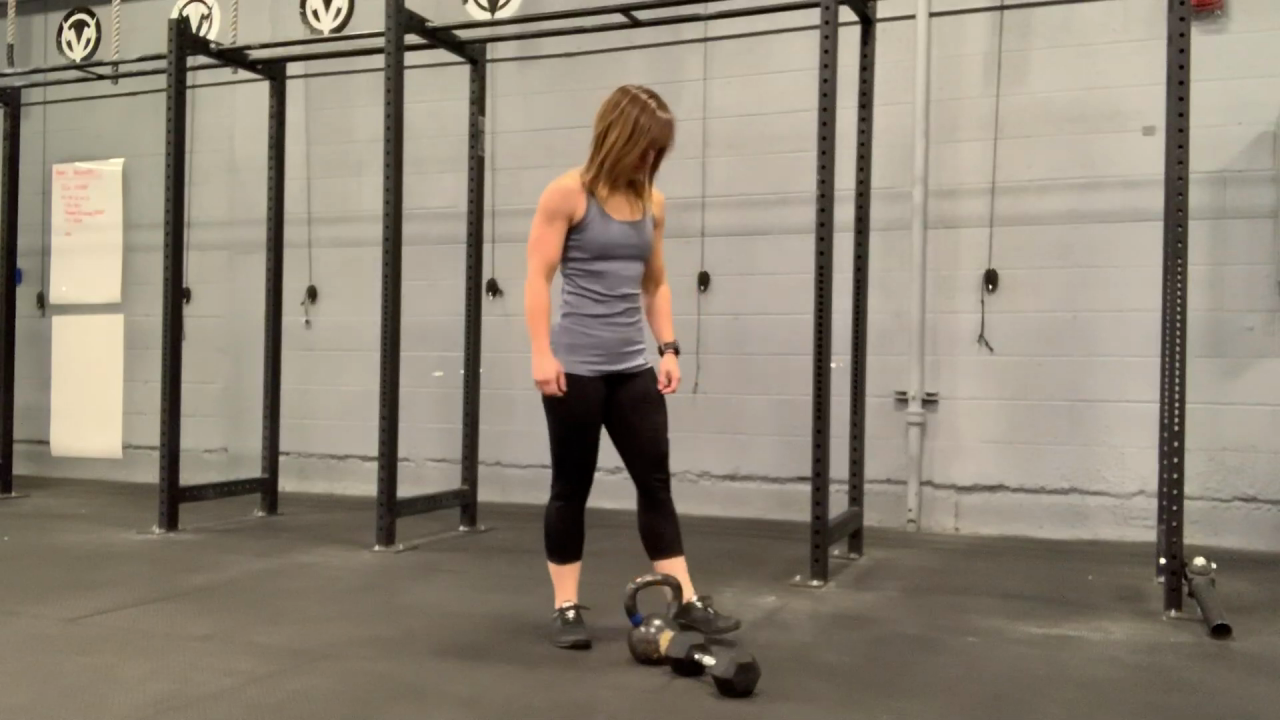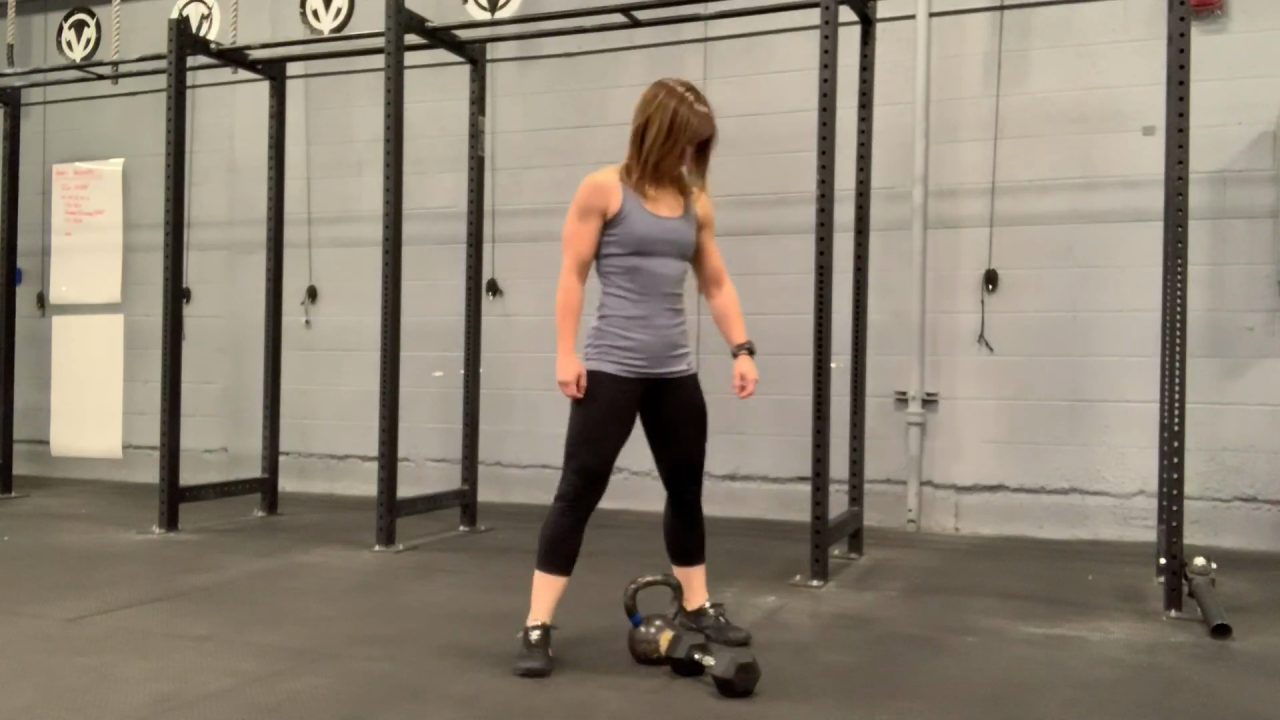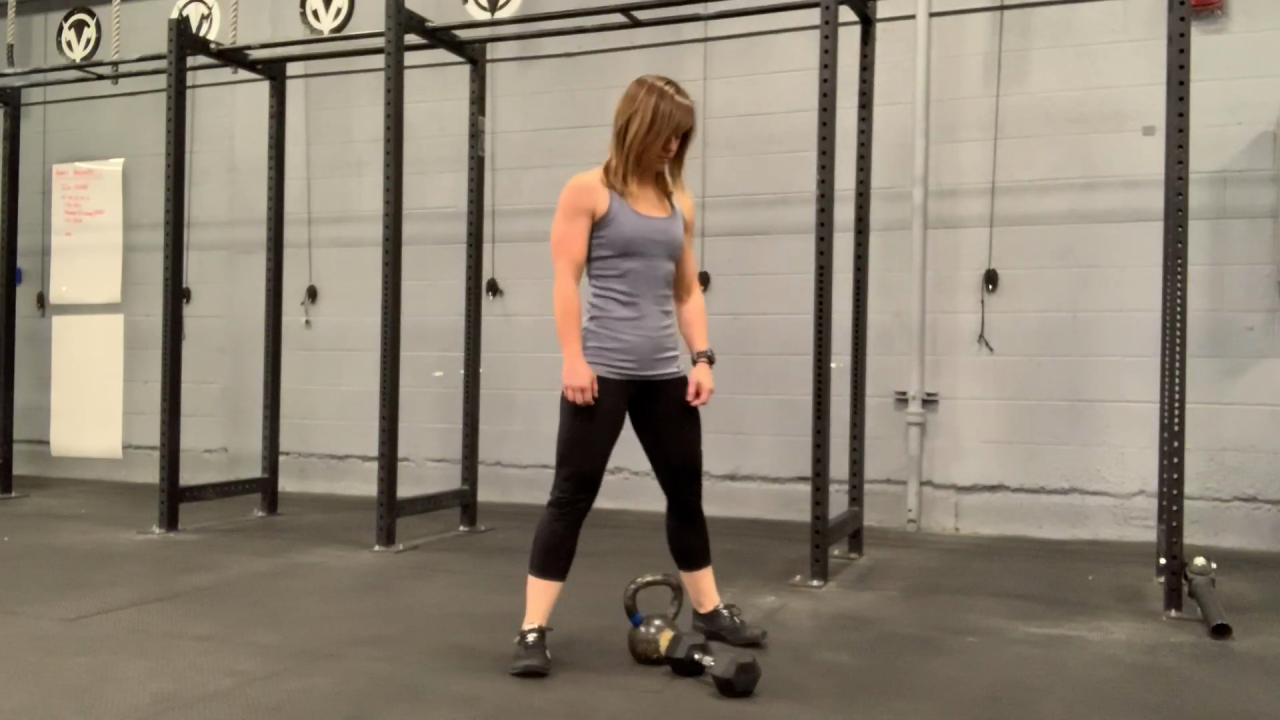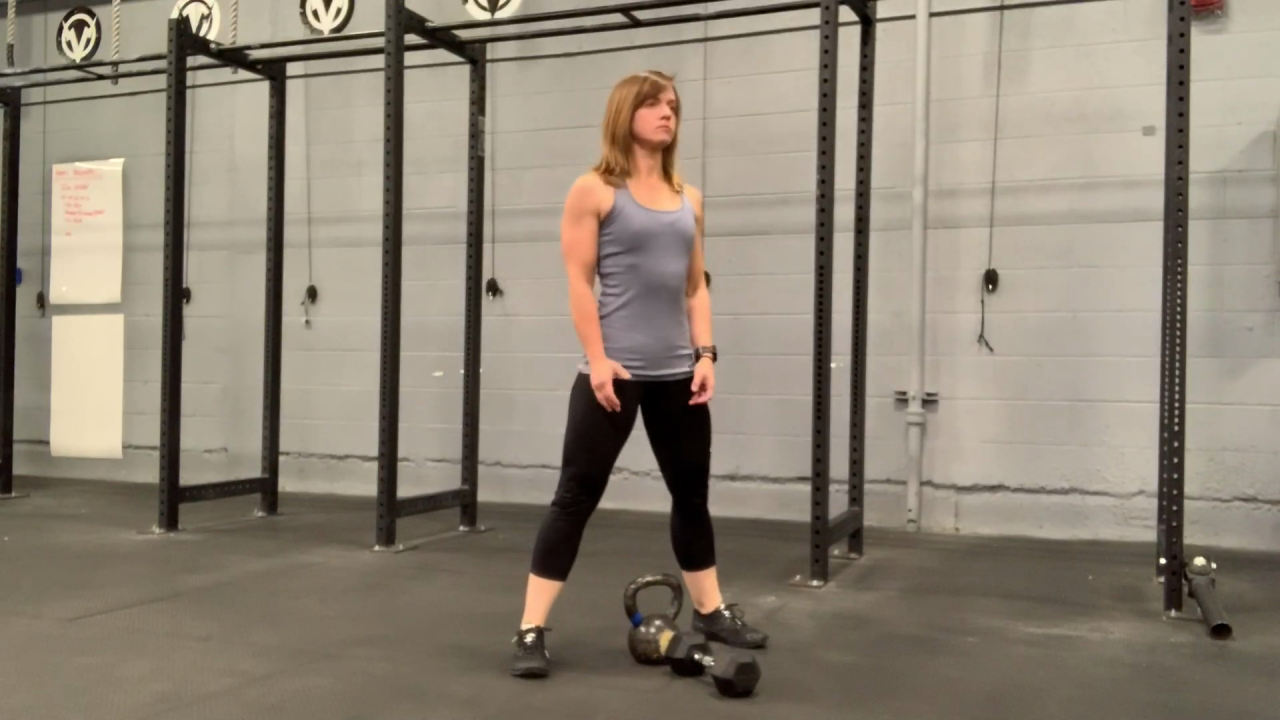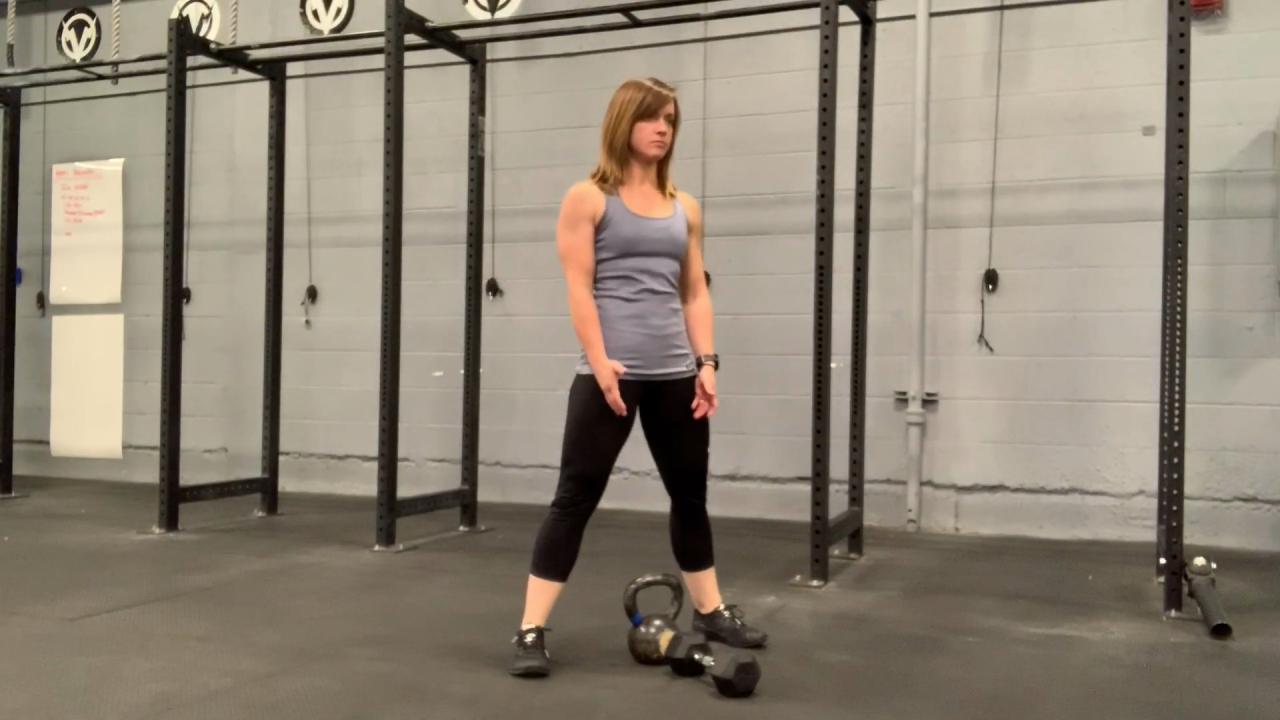
dt=1s
person 1, frame 1
left shoulder: (651, 203)
right shoulder: (567, 195)
right elbow: (538, 277)
left wrist: (669, 349)
right wrist: (541, 353)
left hip: (633, 366)
right hip: (576, 365)
left knee: (655, 480)
right knee: (572, 486)
left ankle: (687, 600)
right ankle: (566, 606)
person 1, frame 2
left shoulder: (696, 203)
right shoulder: (603, 190)
left elbow: (717, 283)
right elbow: (573, 277)
left wrist: (742, 349)
right wrist: (567, 353)
left hip: (674, 367)
right hip: (611, 366)
left knee: (686, 486)
right knee: (580, 487)
left ankle: (697, 606)
right ankle: (537, 627)
person 1, frame 3
left shoulder: (680, 204)
right shoulder: (589, 189)
left elbow: (688, 291)
right elbow: (565, 277)
left wrist: (701, 359)
right wrist: (572, 358)
left hip: (664, 373)
right hip: (602, 369)
left knee: (686, 490)
right knee: (572, 494)
left ankle: (709, 609)
right ankle: (532, 630)
person 1, frame 4
left shoulder: (689, 199)
right shoulder: (594, 190)
left elbow: (696, 286)
right elbow: (579, 281)
left wrist: (705, 353)
right wrist: (596, 359)
left hip: (678, 373)
right hip: (615, 369)
left knee: (692, 494)
right knee: (576, 496)
left ankle: (711, 611)
right ankle: (530, 631)
person 1, frame 5
left shoulder: (684, 207)
right shoulder: (588, 198)
left elbow: (695, 292)
right elbow: (579, 287)
left wrist: (706, 362)
right wrist: (599, 363)
left hip: (676, 373)
right hip: (611, 371)
left knee: (690, 494)
right knee: (576, 497)
left ankle: (712, 611)
right ankle: (531, 632)
